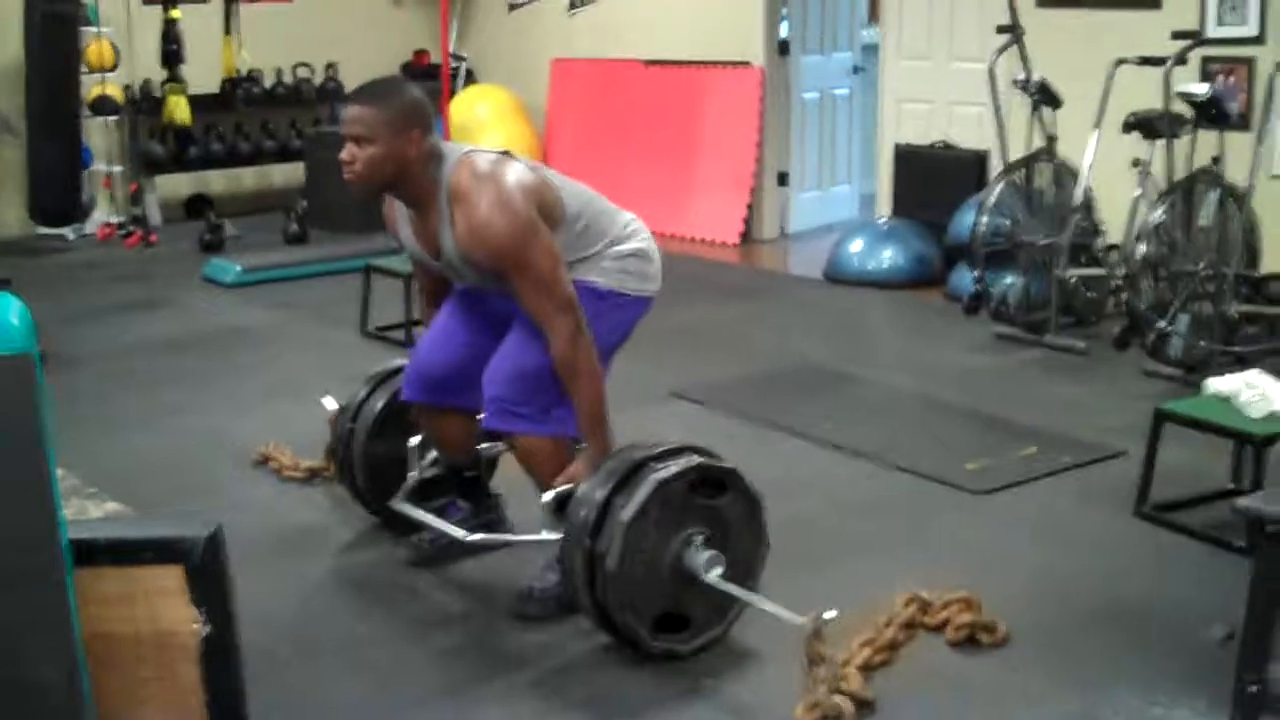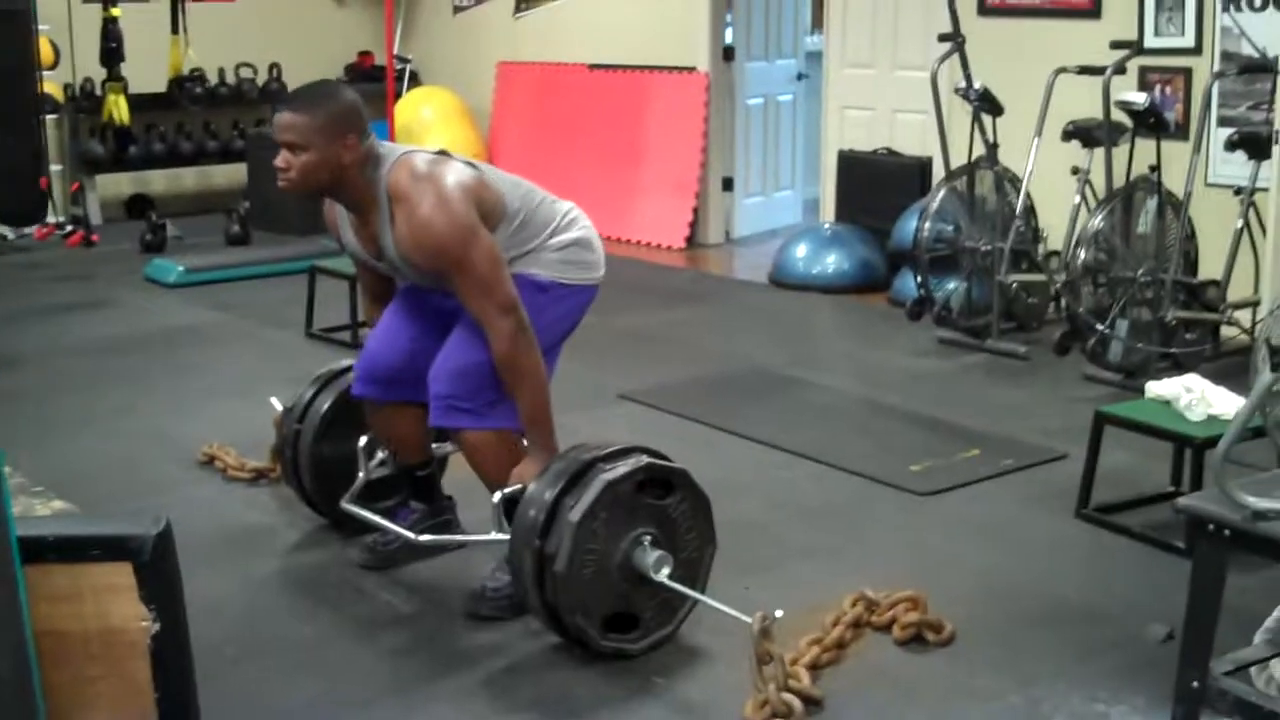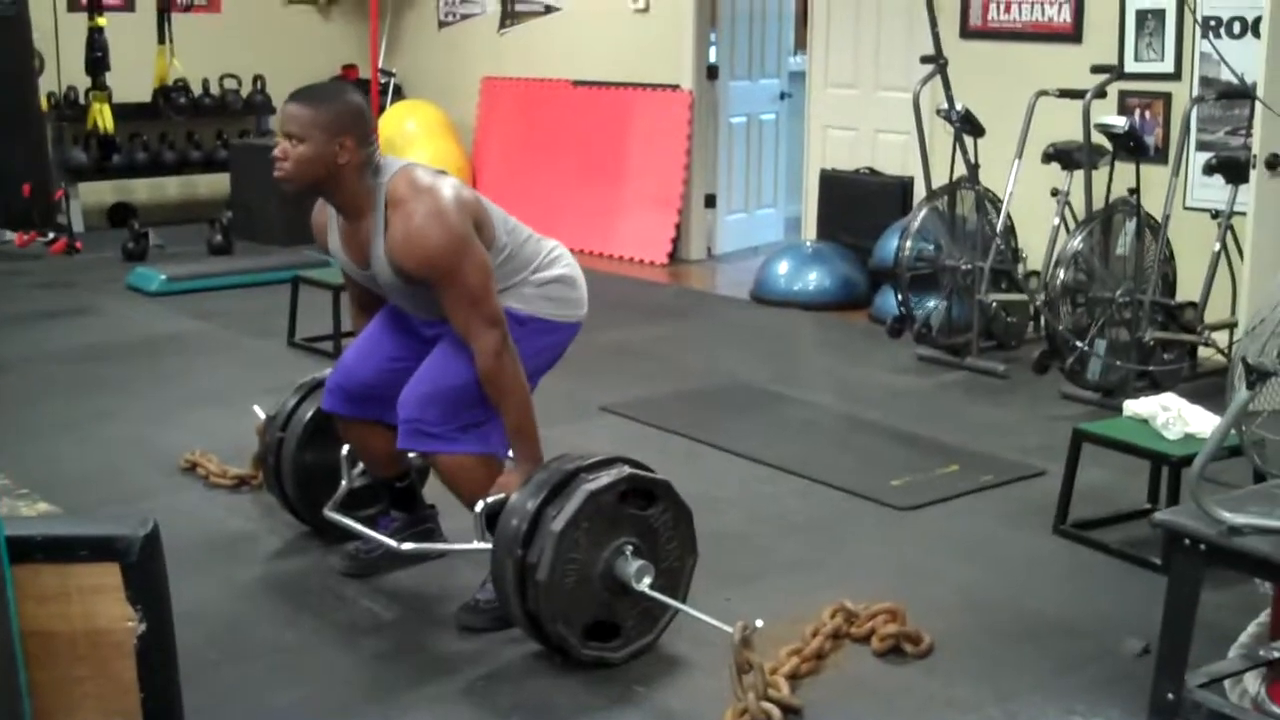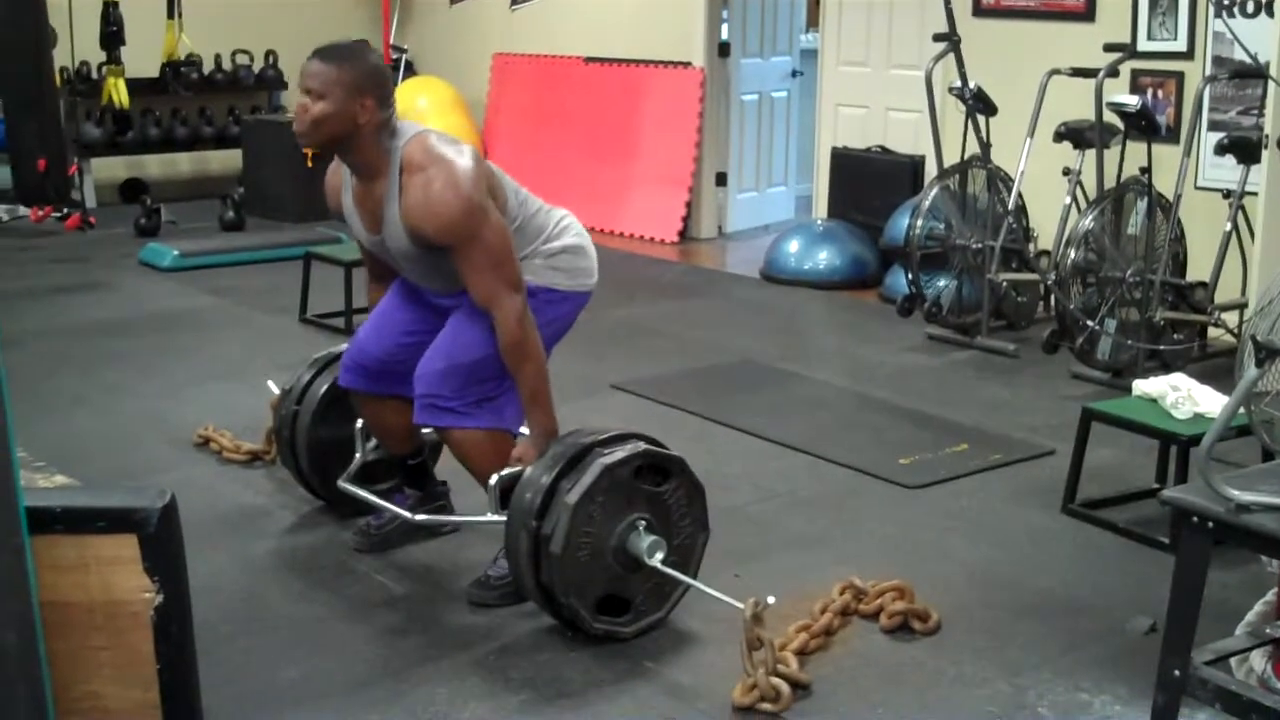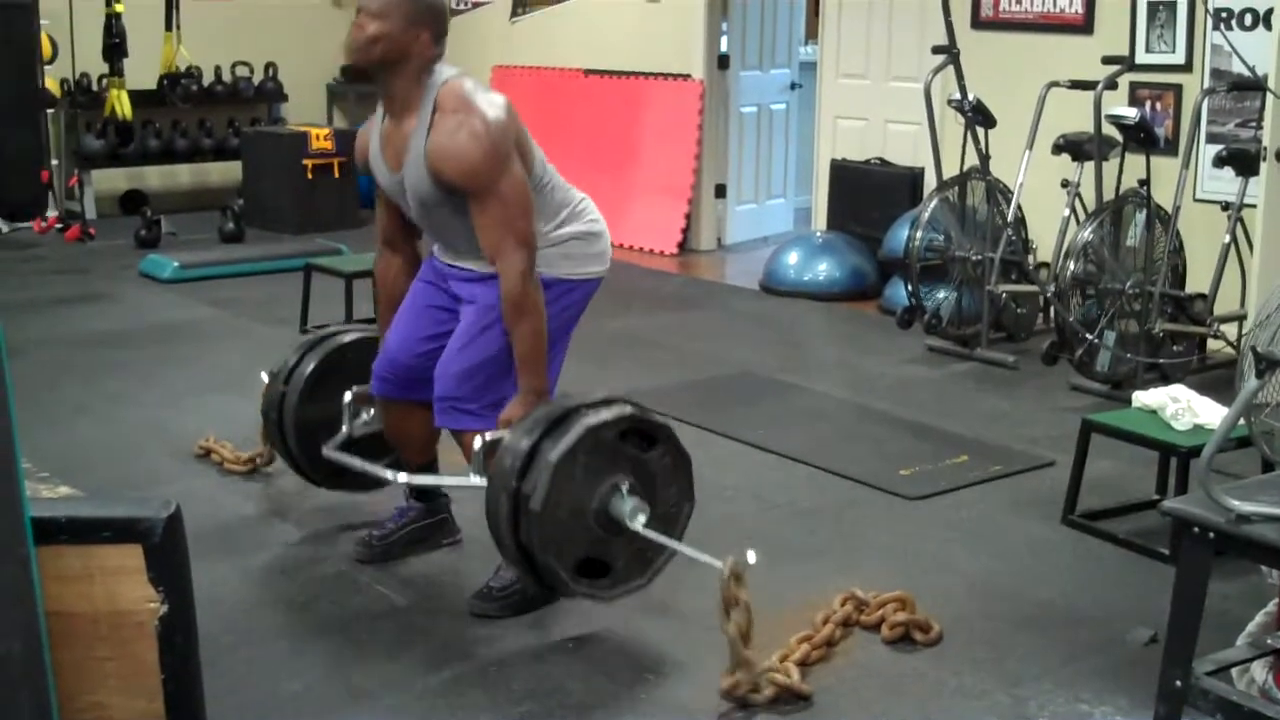
dt=0.4s
person 1, frame 1
left shoulder: (486, 206)
right shoulder: (400, 202)
left elbow: (565, 325)
right elbow: (435, 297)
left wrist: (596, 452)
left hip: (606, 270)
right hip: (519, 274)
left knee: (514, 396)
right knee: (429, 378)
right ankle: (477, 509)
person 1, frame 2
left shoulder: (426, 207)
right shoulder: (341, 201)
left elbow: (507, 325)
right elbow: (378, 295)
left wrist: (543, 453)
left hip: (552, 262)
right hip: (468, 267)
left knee: (461, 392)
right knee: (380, 377)
right ankle: (431, 512)
person 1, frame 3
left shoulder: (421, 219)
right shoulder: (328, 215)
left elbow: (490, 341)
right elbow: (366, 305)
left wrist: (528, 466)
right wrist: (375, 368)
left hip: (533, 299)
left knee: (431, 416)
right knee: (349, 391)
right ankle: (412, 521)
person 1, frame 4
left shoulder: (437, 184)
right shoulder: (342, 180)
left elbow: (509, 308)
right elbow: (383, 275)
left wrist: (544, 436)
right wrist: (388, 343)
left hip: (544, 270)
left knee: (448, 392)
right knee: (365, 369)
right ankle: (424, 497)
person 1, frame 5
left shoulder: (466, 126)
right shoulder: (377, 131)
left elbow: (517, 265)
right elbow: (394, 245)
left wrist: (532, 399)
right wrist: (389, 335)
left hip: (552, 257)
right hip: (460, 255)
left knee: (468, 399)
right knee: (396, 378)
right ankle: (428, 511)
